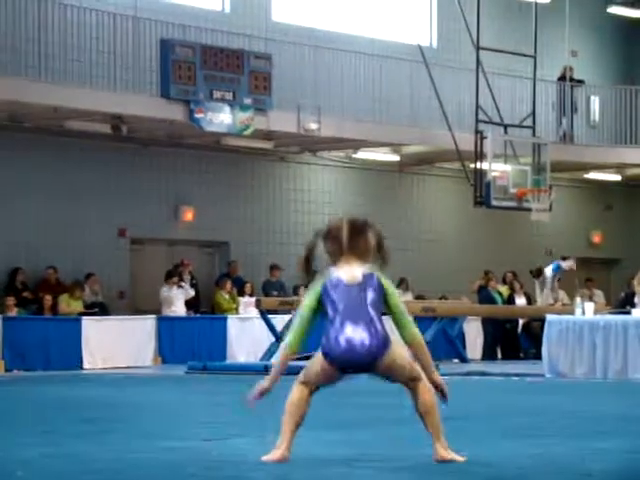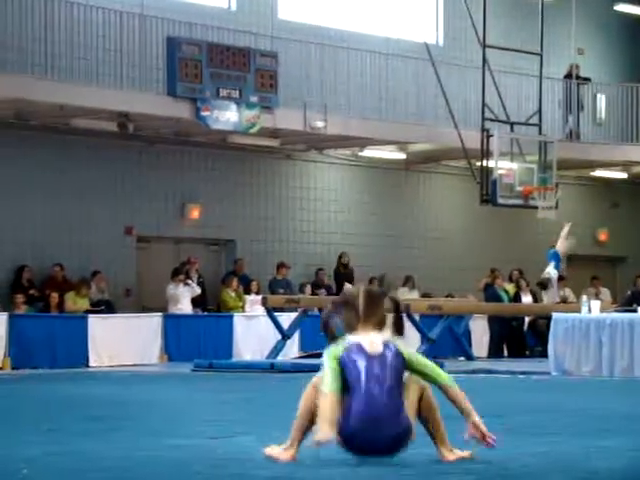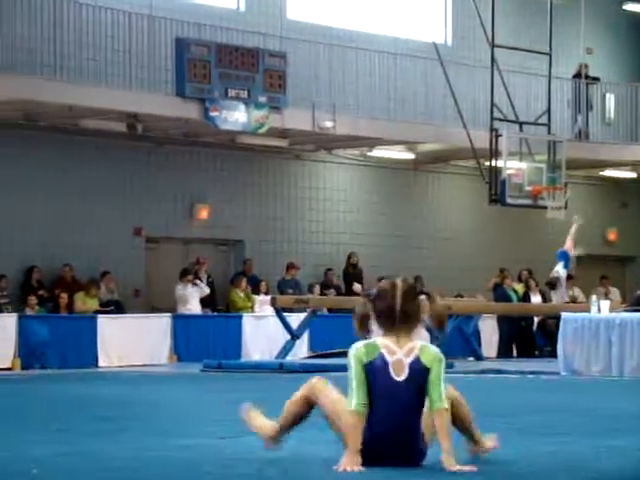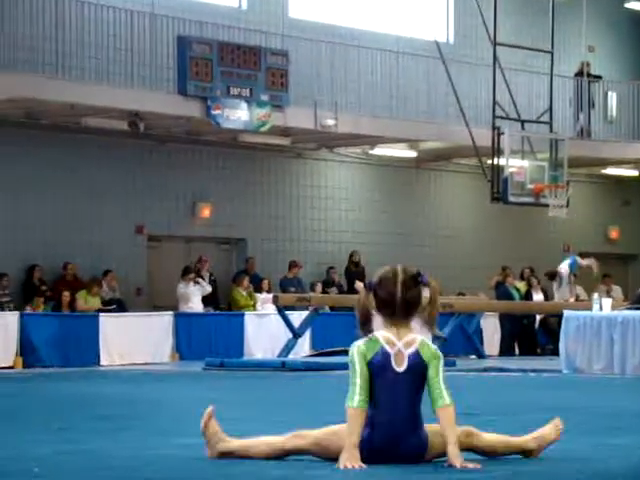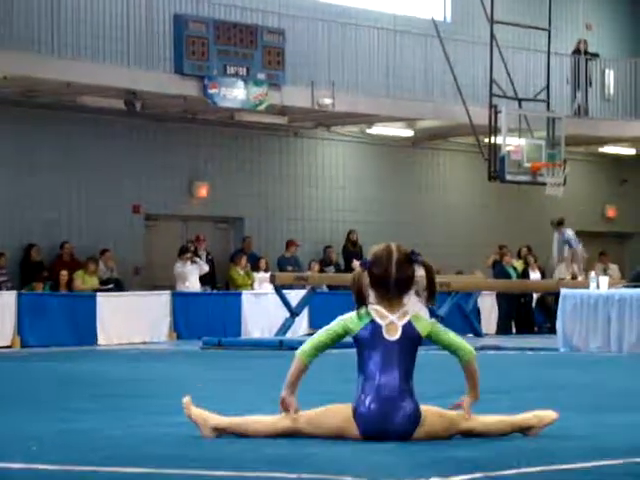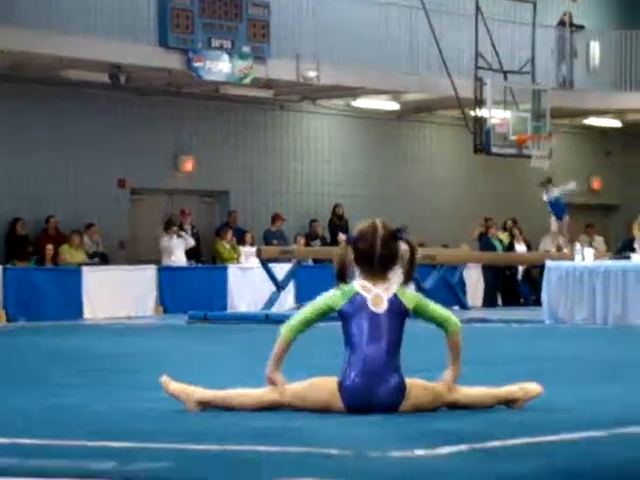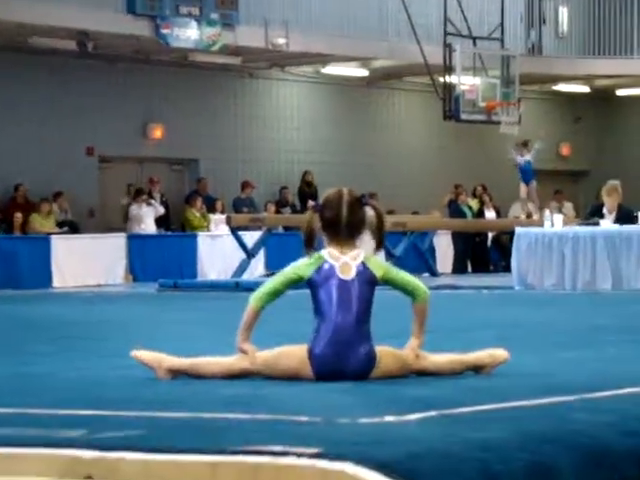
dt=0.3s
person 1, frame 1
left shoulder: (321, 285)
right shoulder: (379, 281)
left elbow: (295, 335)
right elbow: (410, 331)
left wrist: (272, 379)
right wrist: (434, 374)
left hip: (337, 352)
right hip: (374, 349)
left knee: (304, 384)
right knee: (417, 378)
person 1, frame 2
left shoulder: (336, 350)
right shoulder: (397, 347)
left elbow: (329, 389)
right elbow: (445, 382)
right wrist: (472, 417)
left hip: (356, 439)
right hip: (394, 440)
left knee: (320, 381)
person 1, frame 3
left shoulder: (362, 351)
right shoulder: (432, 356)
left elbow: (359, 405)
right elbow: (440, 404)
left wrist: (352, 454)
right wrist: (447, 456)
left hip: (371, 451)
right hip: (411, 454)
left knee: (316, 386)
right knee: (450, 395)
left ankle: (274, 432)
right ankle: (478, 442)
person 1, frame 4
left shoulder: (363, 348)
right shoulder: (429, 350)
left elbow: (358, 401)
right elbow: (441, 401)
left wrist: (349, 450)
right wrist: (454, 452)
left hip: (372, 447)
right hip: (415, 450)
left knee: (298, 439)
right knee: (468, 436)
left ankle: (225, 444)
right ankle: (530, 442)
person 1, frame 5
left shoulder: (355, 320)
right shoulder: (420, 322)
left elbow: (305, 351)
right elbow: (466, 352)
left wrist: (288, 394)
right wrist: (471, 397)
left hip: (365, 419)
right hip: (407, 420)
left knee: (291, 422)
right knee: (464, 422)
left ankle: (216, 423)
right ankle: (528, 421)
person 1, frame 6
left shoulder: (341, 295)
right shoulder: (406, 296)
left elbow: (291, 327)
right elbow: (452, 324)
left wrist: (273, 370)
right wrist: (453, 370)
left hip: (351, 392)
right hip: (393, 393)
left knee: (277, 395)
right knee: (449, 394)
left ankle: (200, 396)
right ankle: (513, 393)
person 1, frame 7
left shoulder: (311, 264)
right shoulder: (373, 265)
left elbow: (260, 296)
right elbow: (421, 292)
left wrist: (243, 340)
right wrist: (417, 339)
left hip: (320, 360)
right hip: (364, 361)
left knee: (248, 362)
right knee: (417, 361)
left ankle: (171, 364)
right ankle: (480, 359)
